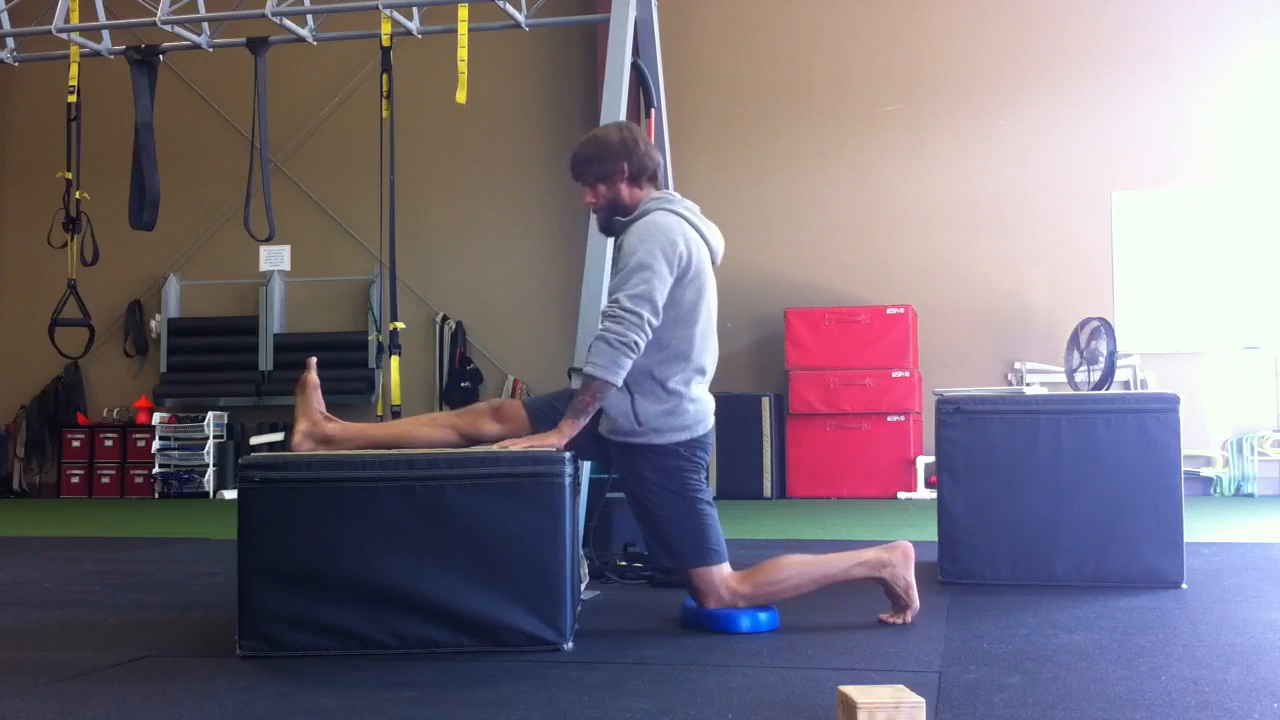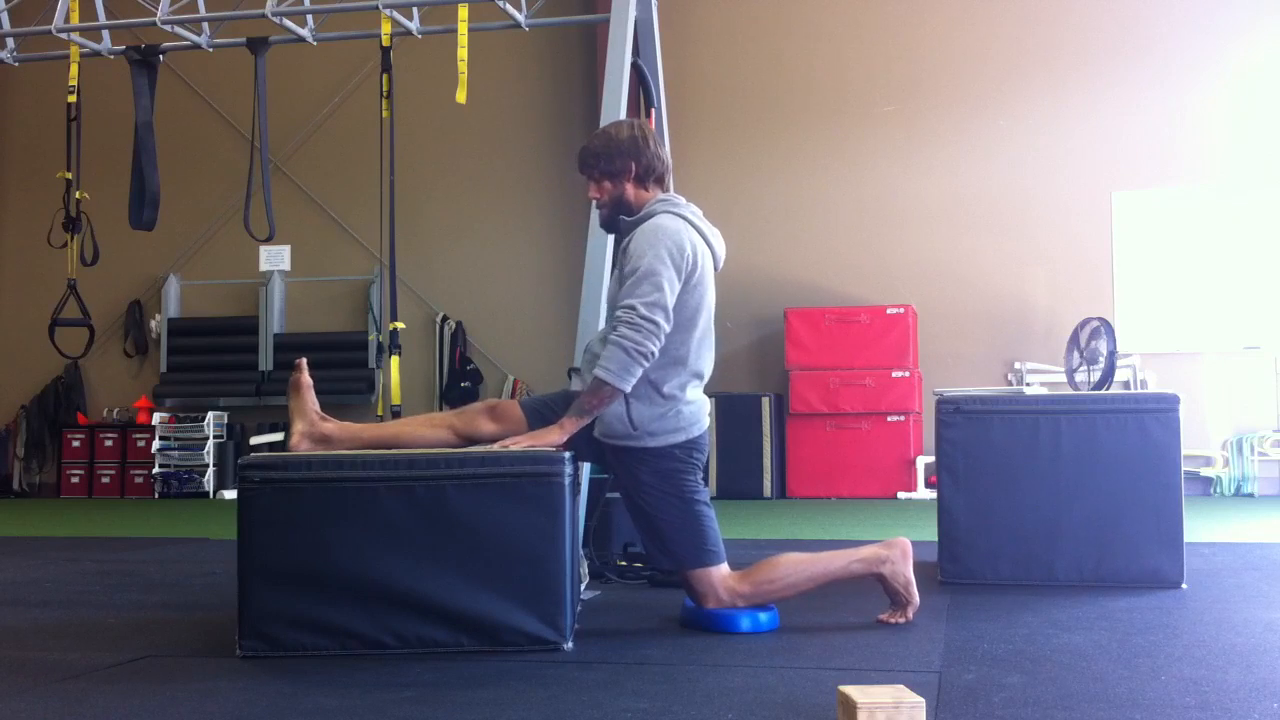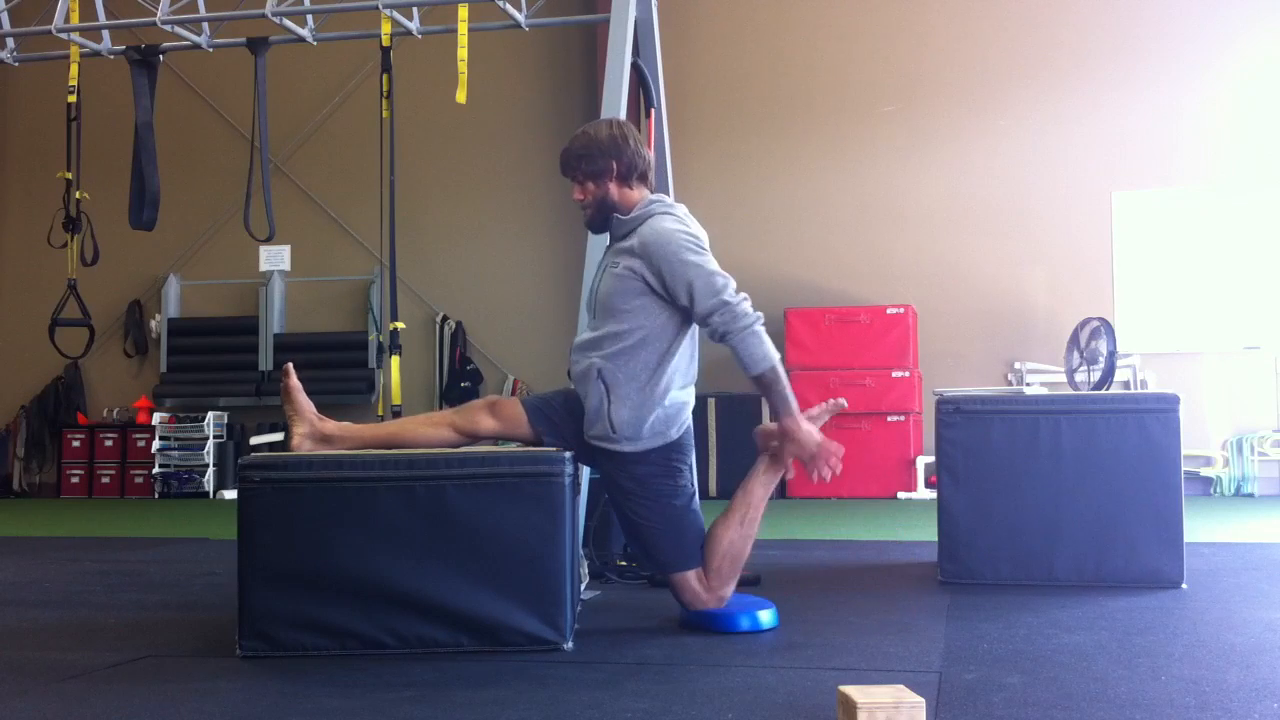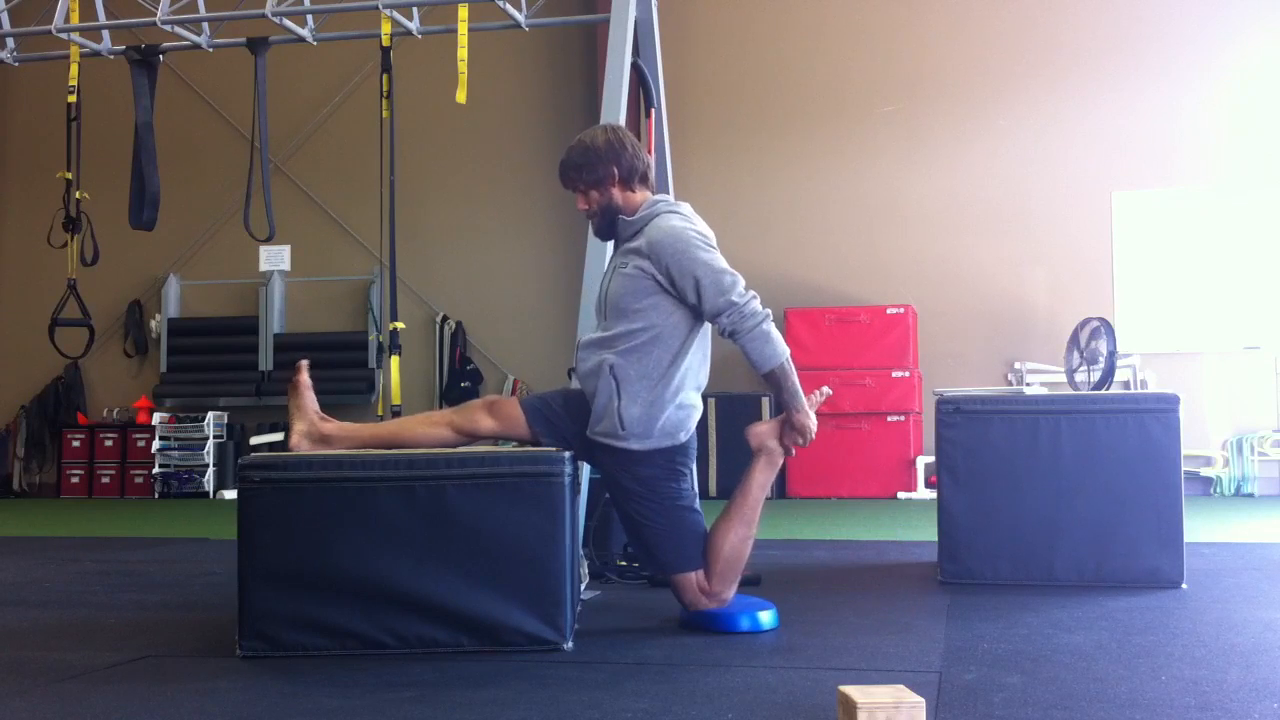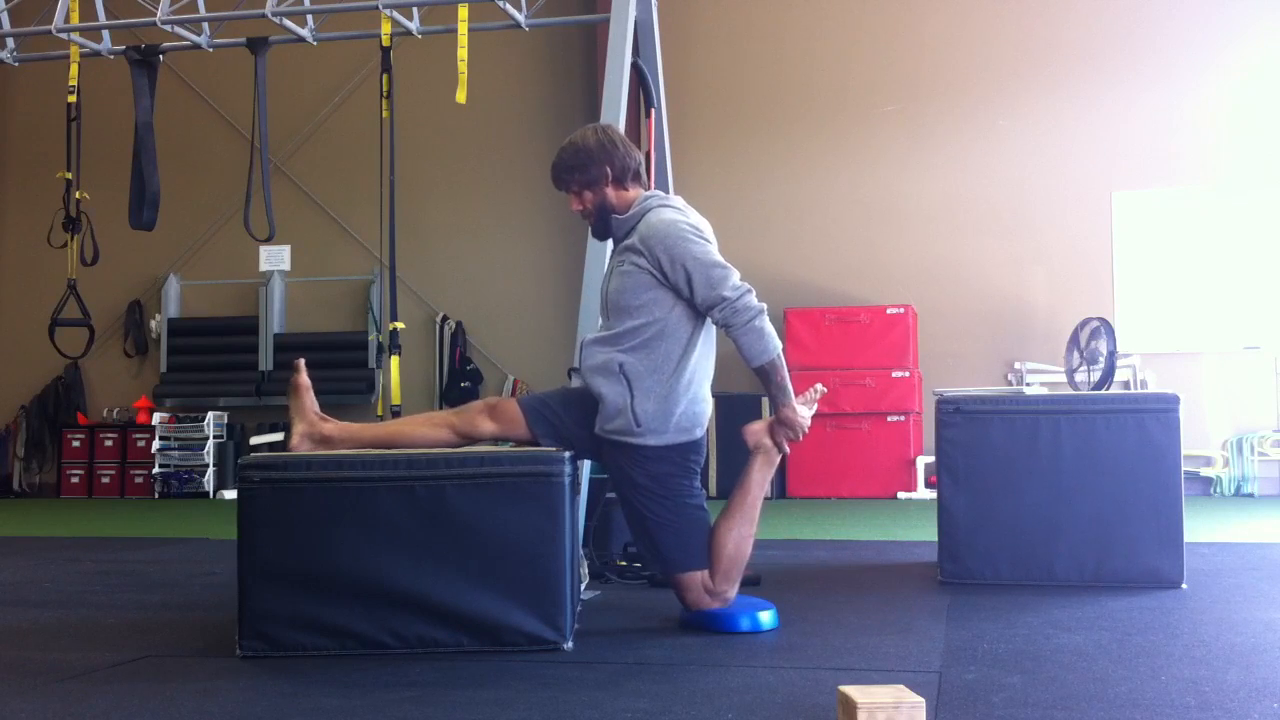
dt=0.7s
person 1, frame 1
left shoulder: (654, 232)
right shoulder: (665, 227)
left elbow: (619, 340)
left wrist: (562, 430)
left hip: (656, 431)
right hip: (638, 413)
left knee: (722, 595)
right knee: (489, 418)
left ankle: (882, 562)
right ankle: (330, 434)
person 1, frame 2
left shoulder: (659, 234)
right shoulder: (663, 229)
left elbow: (632, 346)
left wrist: (563, 427)
left hip: (651, 433)
right hip: (633, 417)
left knee: (722, 595)
right knee: (486, 418)
left ankle: (880, 559)
right ankle: (328, 434)
person 1, frame 3
left shoulder: (663, 234)
right shoulder: (629, 236)
left elbow: (738, 322)
left wrist: (791, 420)
left hip: (642, 437)
right hip: (598, 414)
left knee: (707, 593)
right knee: (483, 417)
right ankle: (329, 435)
person 1, frame 4
left shoulder: (669, 233)
right shoulder: (637, 238)
left elbow: (747, 317)
left wrist: (796, 410)
left hip: (644, 436)
right hip: (601, 410)
left knee: (708, 594)
right knee: (483, 416)
right ankle: (327, 434)
person 1, frame 5
left shoulder: (664, 226)
right shoulder: (635, 234)
left elbow: (743, 310)
left wrist: (785, 407)
left hip: (653, 431)
right hip: (606, 408)
left knee: (710, 594)
right knee: (484, 418)
right ankle: (328, 435)
